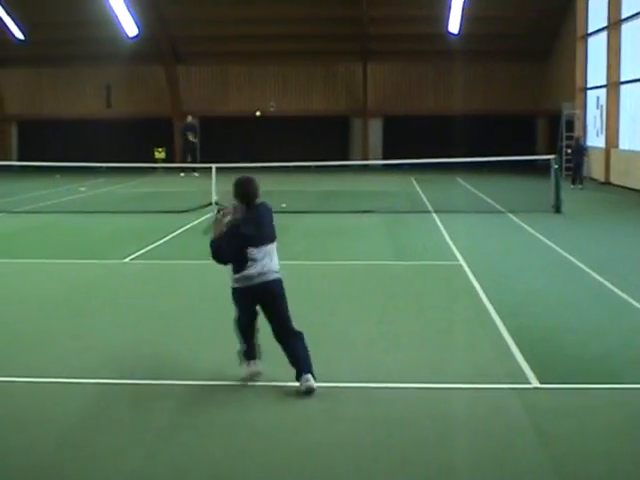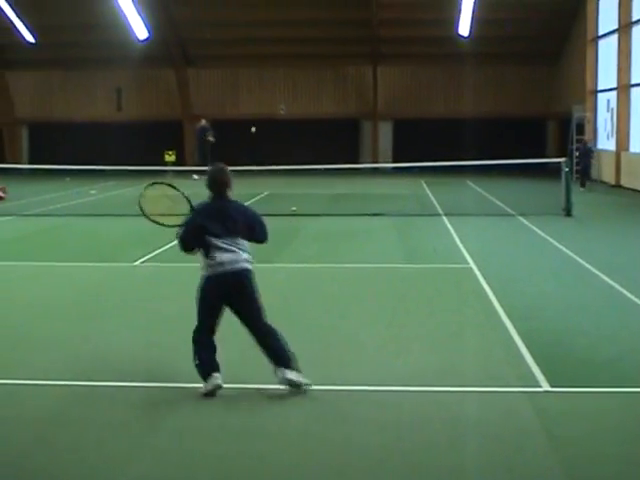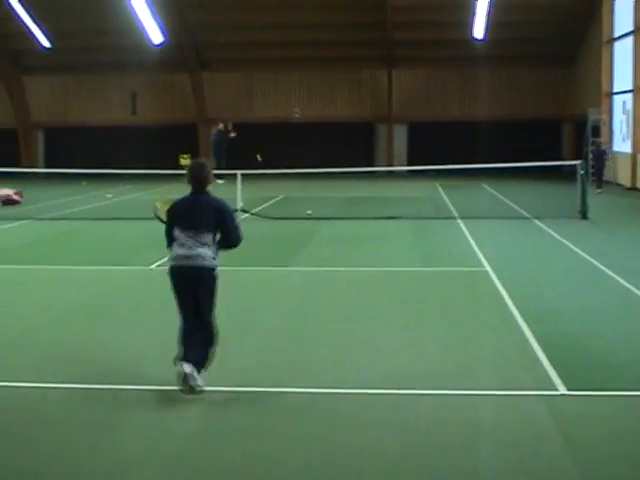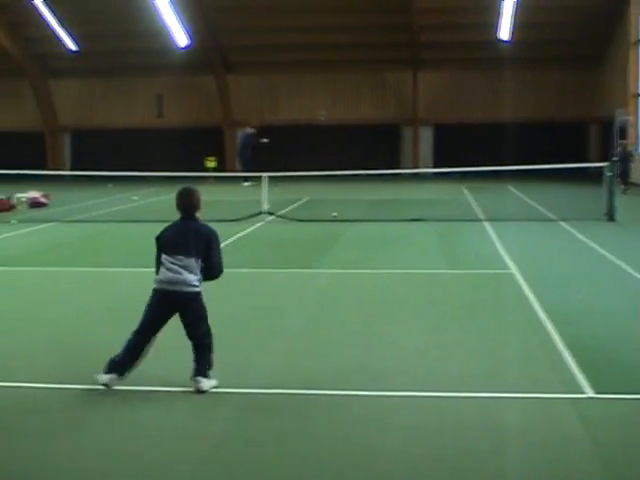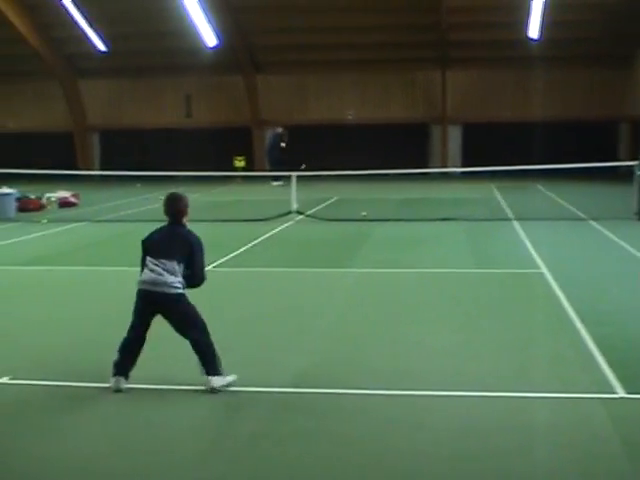
dt=0.2s
person 1, frame 1
left shoulder: (236, 225)
right shoulder: (265, 211)
left elbow: (222, 257)
left wrist: (217, 233)
left hip: (244, 286)
right hip: (271, 282)
left knee: (245, 323)
right knee: (288, 332)
left ankle: (251, 361)
right ankle: (306, 375)
person 1, frame 2
left shoulder: (200, 212)
right shoulder: (243, 211)
left elbow: (186, 244)
right elbow: (262, 236)
left wrist: (187, 233)
left hip: (215, 277)
right hip: (241, 273)
left knee: (204, 330)
right knee: (260, 326)
left ankle: (211, 376)
right ankle: (287, 369)
person 1, frame 3
left shoulder: (177, 207)
right shoulder: (219, 207)
left elbow: (170, 238)
right elbow: (233, 239)
left hip: (179, 268)
right hip: (205, 269)
left knee: (190, 320)
right knee: (204, 321)
left ankle: (186, 362)
right ankle: (192, 364)
person 1, frame 4
left shoulder: (165, 233)
right shoulder: (208, 234)
left elbow: (159, 265)
right elbow: (215, 270)
left hip: (162, 290)
right hip: (188, 293)
left knee: (142, 334)
right knee: (201, 336)
left ankle: (112, 372)
right ankle: (202, 377)
person 1, frame 5
left shoulder: (151, 237)
right shoulder: (192, 240)
left elbow: (144, 266)
right elbow: (196, 277)
right wrist: (185, 282)
left hip: (145, 291)
right hip: (172, 294)
left knee: (135, 335)
right knee: (198, 332)
left ankle: (119, 376)
right ankle: (214, 375)
